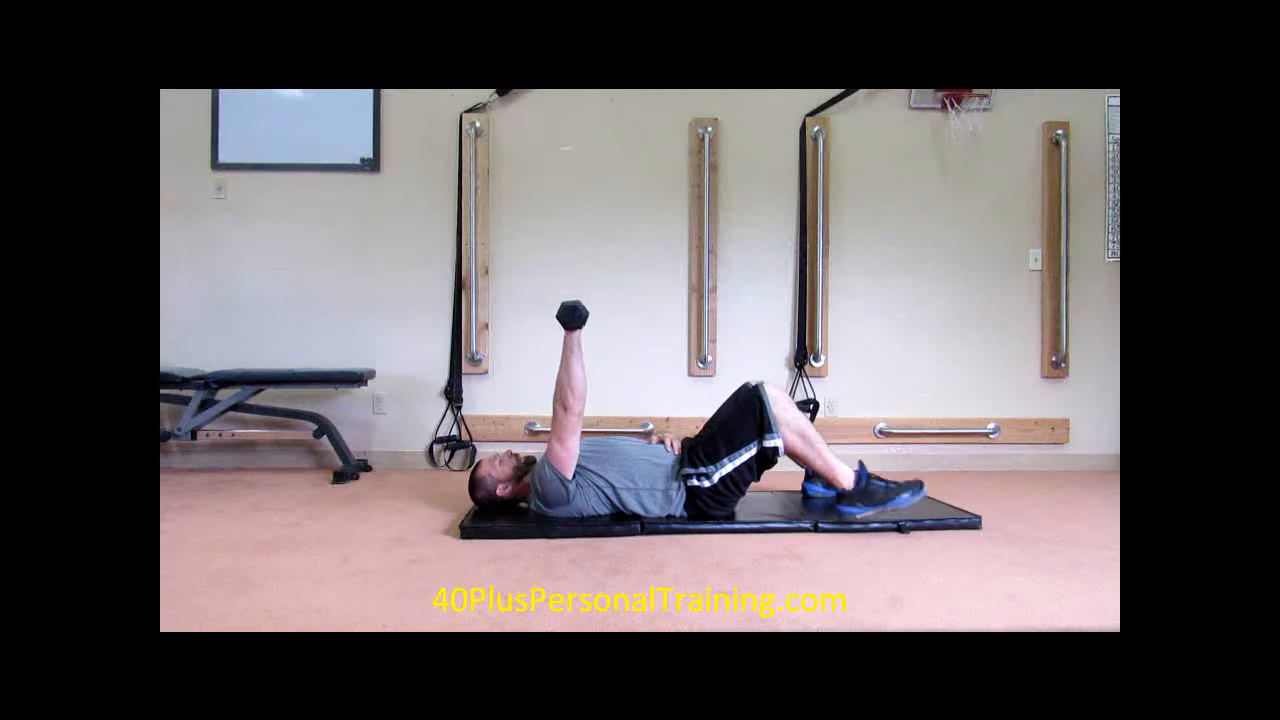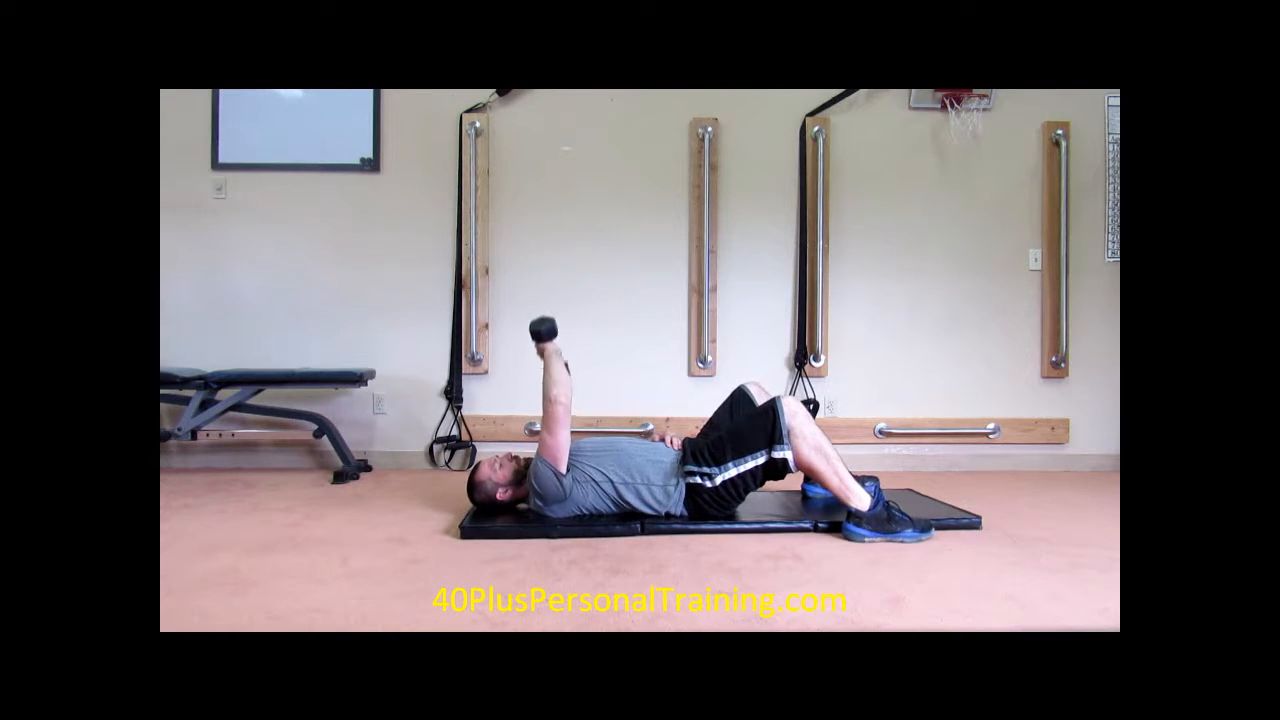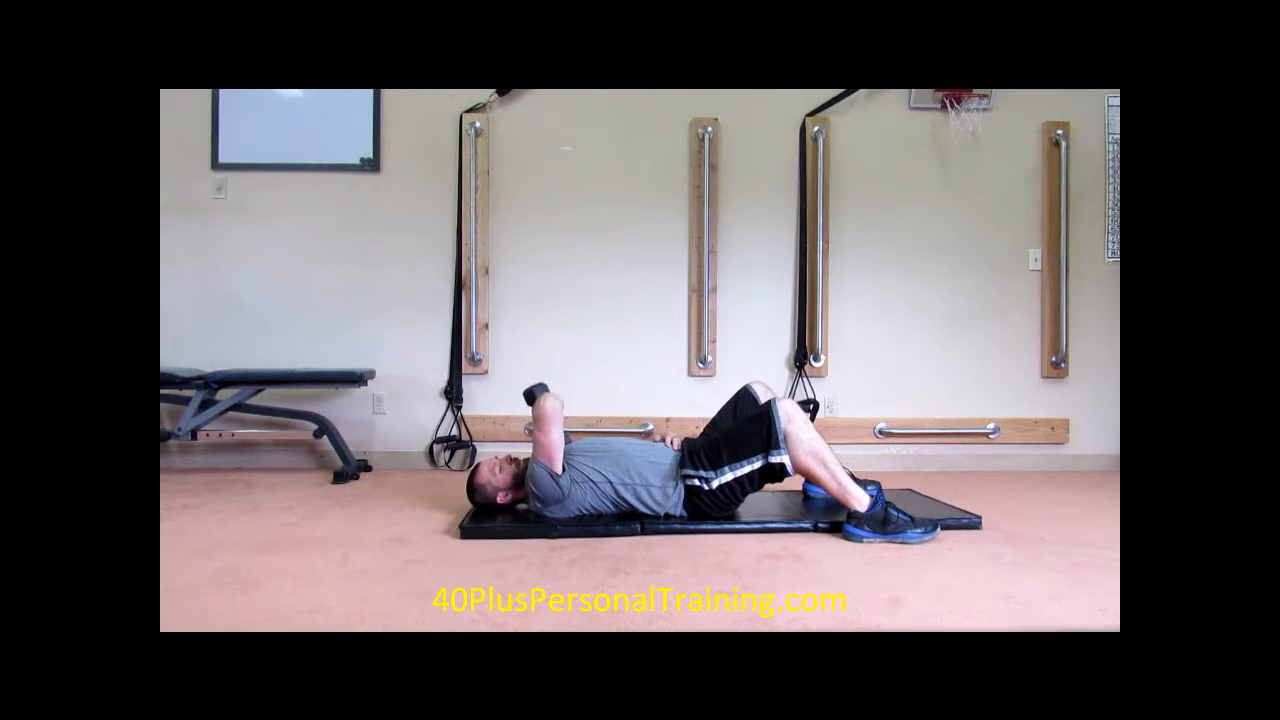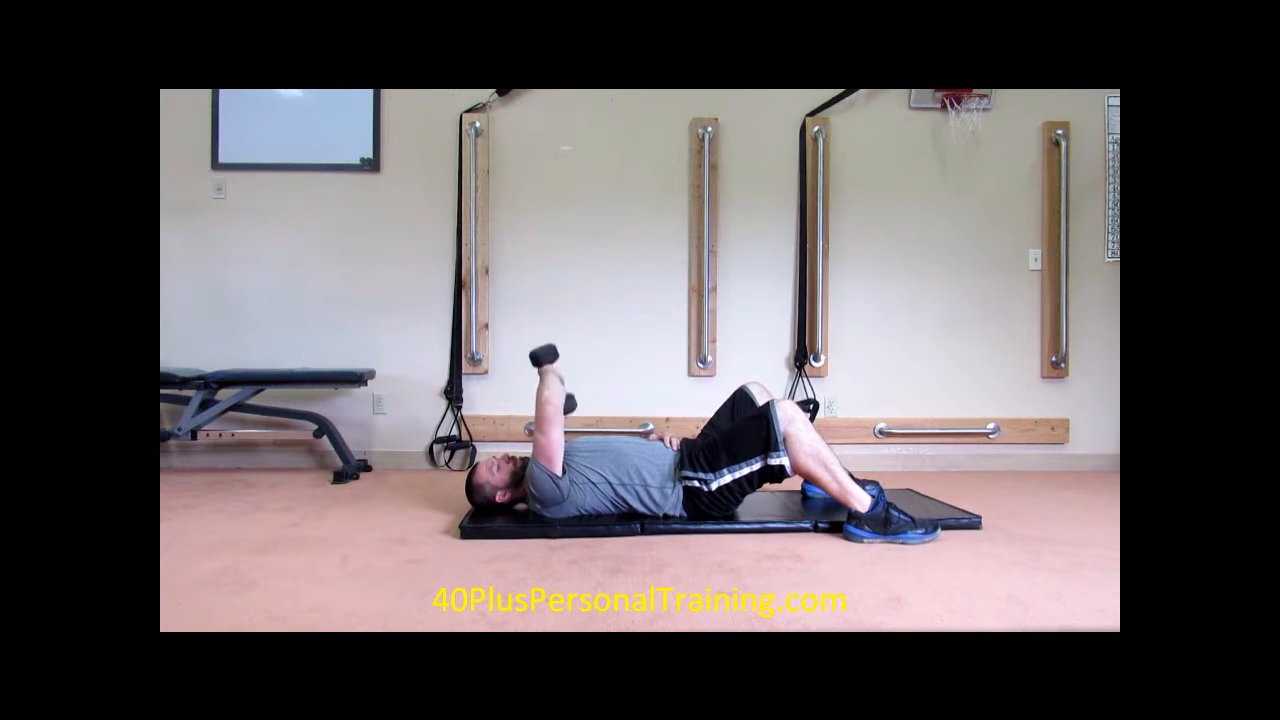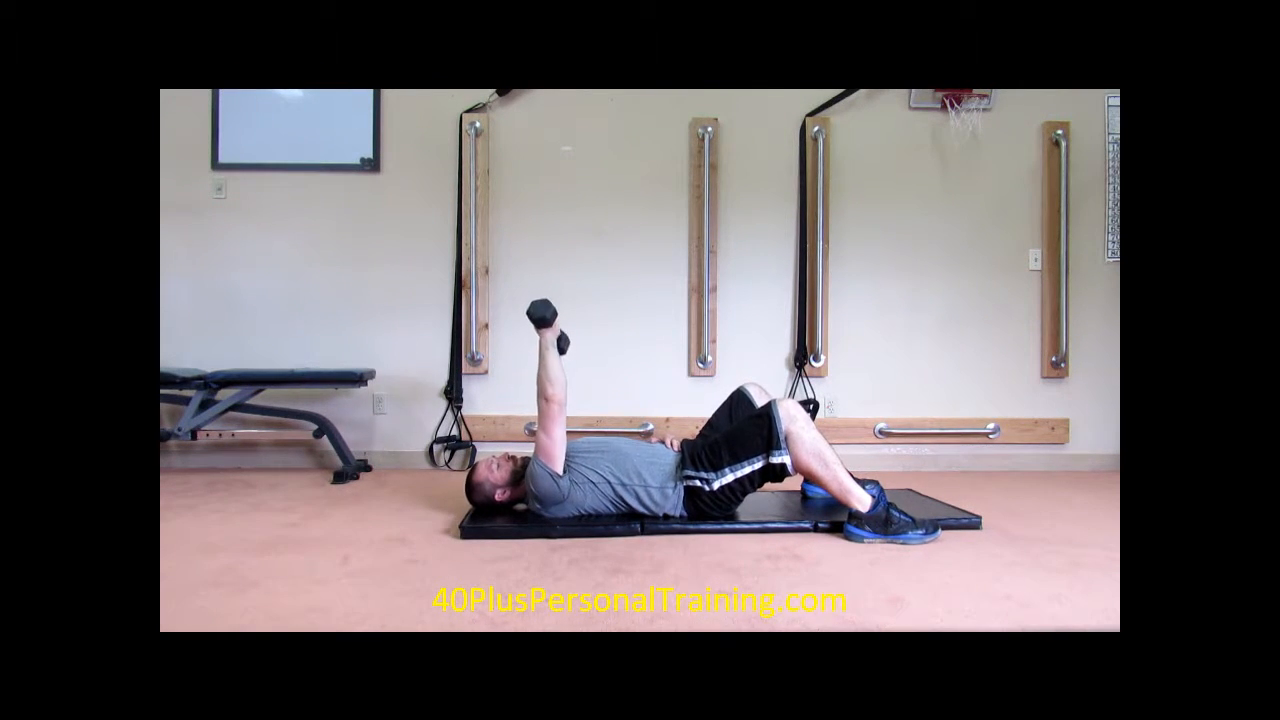
dt=1s
person 1, frame 1
left shoulder: (550, 479)
right shoulder: (549, 493)
right elbow: (569, 414)
left wrist: (655, 441)
right wrist: (572, 339)
left hip: (683, 464)
right hip: (693, 493)
left knee: (755, 396)
right knee: (768, 398)
left ankle: (824, 479)
right ankle: (854, 488)
person 1, frame 2
left shoulder: (549, 479)
right shoulder: (548, 490)
right elbow: (559, 410)
left wrist: (658, 441)
right wrist: (549, 353)
left hip: (685, 463)
right hip: (694, 490)
left knee: (754, 393)
right knee: (789, 412)
left ankle: (827, 481)
right ankle: (865, 511)
person 1, frame 3
left shoulder: (551, 473)
right shoulder: (546, 492)
right elbow: (548, 420)
left wrist: (657, 443)
right wrist: (543, 398)
left hip: (686, 462)
right hip: (692, 490)
left knee: (759, 393)
right knee: (785, 415)
left ankle: (835, 483)
right ankle: (866, 513)
person 1, frame 4
left shoulder: (551, 470)
right shoulder: (544, 491)
right elbow: (549, 411)
left wrist: (655, 441)
right wrist: (550, 373)
left hip: (683, 461)
right hip: (690, 489)
left knee: (756, 394)
right knee: (785, 415)
left ankle: (834, 483)
right ankle: (866, 512)
person 1, frame 5
left shoulder: (546, 477)
right shoulder: (544, 490)
right elbow: (554, 406)
left wrist: (655, 443)
right wrist: (547, 339)
left hip: (684, 463)
right hip: (692, 491)
left knee: (753, 394)
right knee: (788, 414)
left ankle: (834, 482)
right ankle: (867, 513)
